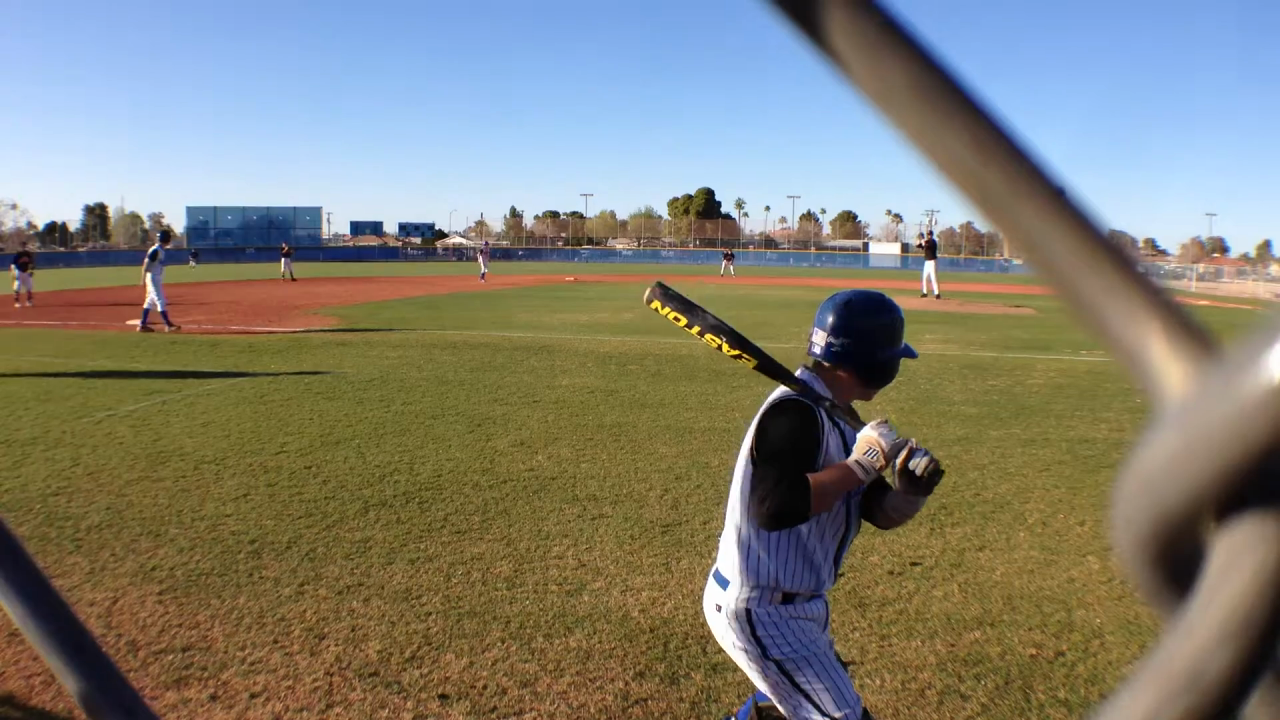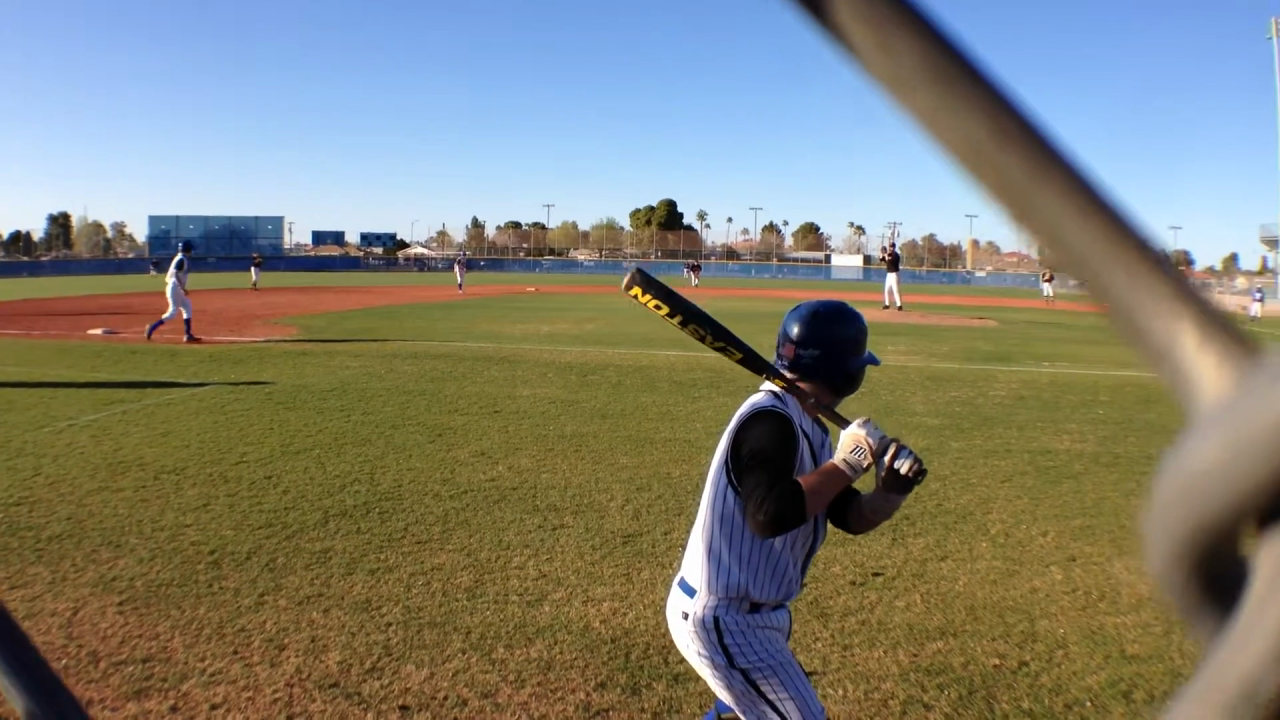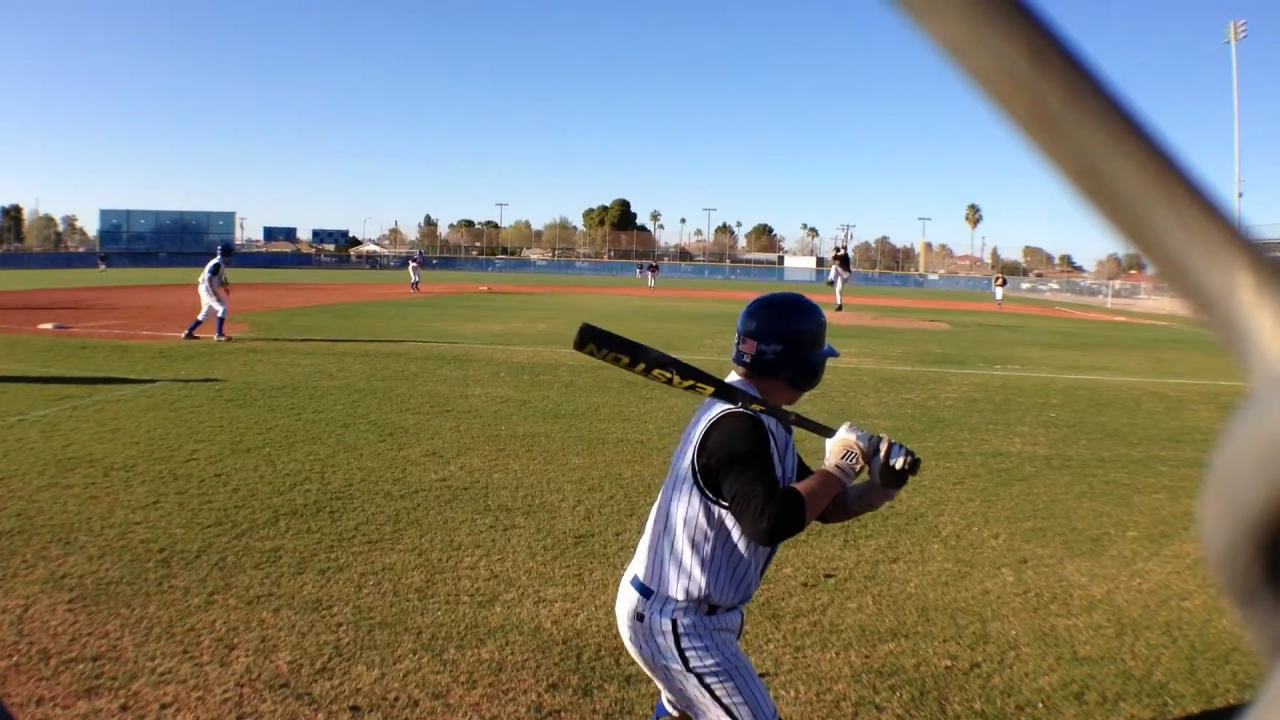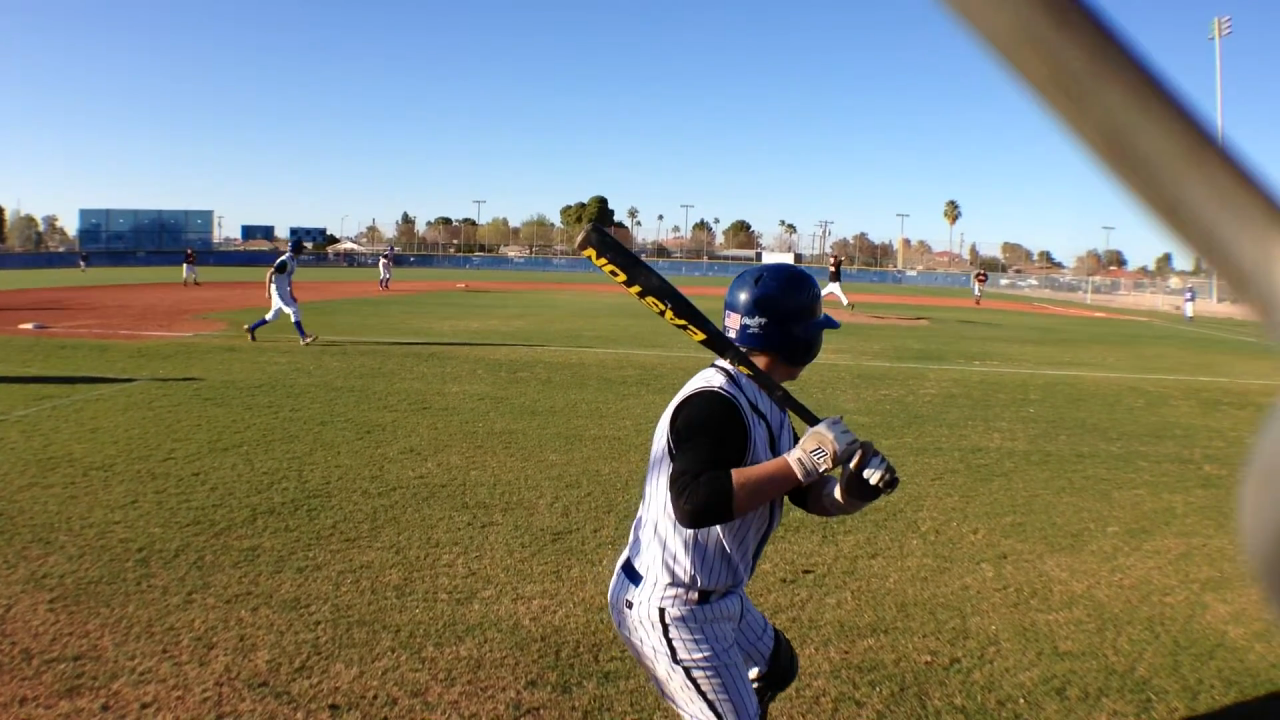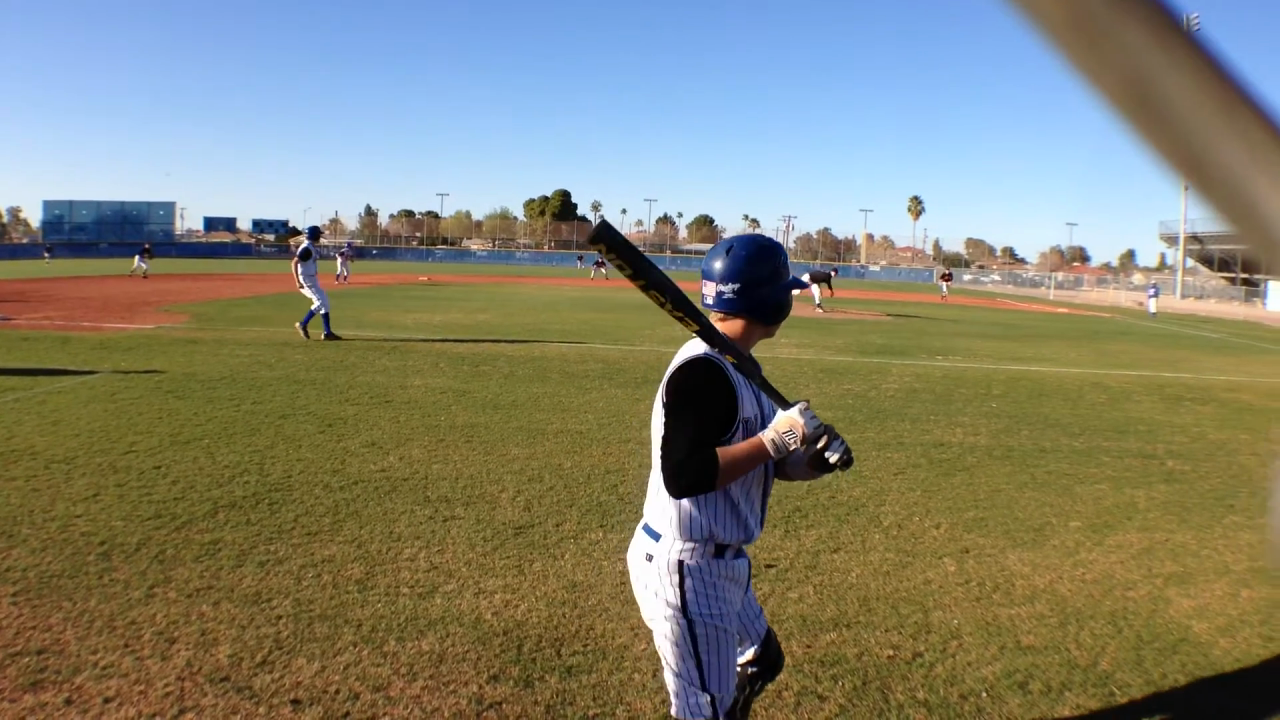
dt=1s
person 1, frame 1
left shoulder: (840, 418)
right shoulder: (795, 411)
left elbow: (880, 513)
right elbow: (774, 508)
left wrist: (911, 490)
right wrist: (861, 464)
left hip: (790, 600)
right hip: (760, 610)
left knee: (807, 685)
person 1, frame 2
left shoulder: (805, 424)
right shoulder: (770, 421)
left elbow: (850, 516)
right elbow: (769, 515)
left wrist: (890, 491)
right wrist: (847, 462)
left hip: (737, 610)
right hip: (725, 619)
person 1, frame 3
left shoulder: (755, 421)
right shoulder: (737, 425)
left elbow: (817, 503)
right elbow: (769, 524)
left wrist: (881, 485)
right wrist: (840, 466)
left hip: (677, 607)
right hip: (676, 622)
person 1, frame 4
left shoulder: (764, 400)
right shoulder: (713, 402)
left elbow: (809, 495)
right elbow: (694, 503)
left wrist: (850, 491)
right wrist: (803, 460)
left hip: (714, 597)
right hip: (670, 609)
left knee: (774, 669)
person 1, frame 5
left shoulder: (736, 365)
right shoulder: (703, 369)
left elbow: (766, 461)
right elbow: (682, 476)
left wrist: (814, 459)
right wrist: (776, 438)
left hip: (716, 562)
right hip: (685, 567)
left knee: (759, 663)
